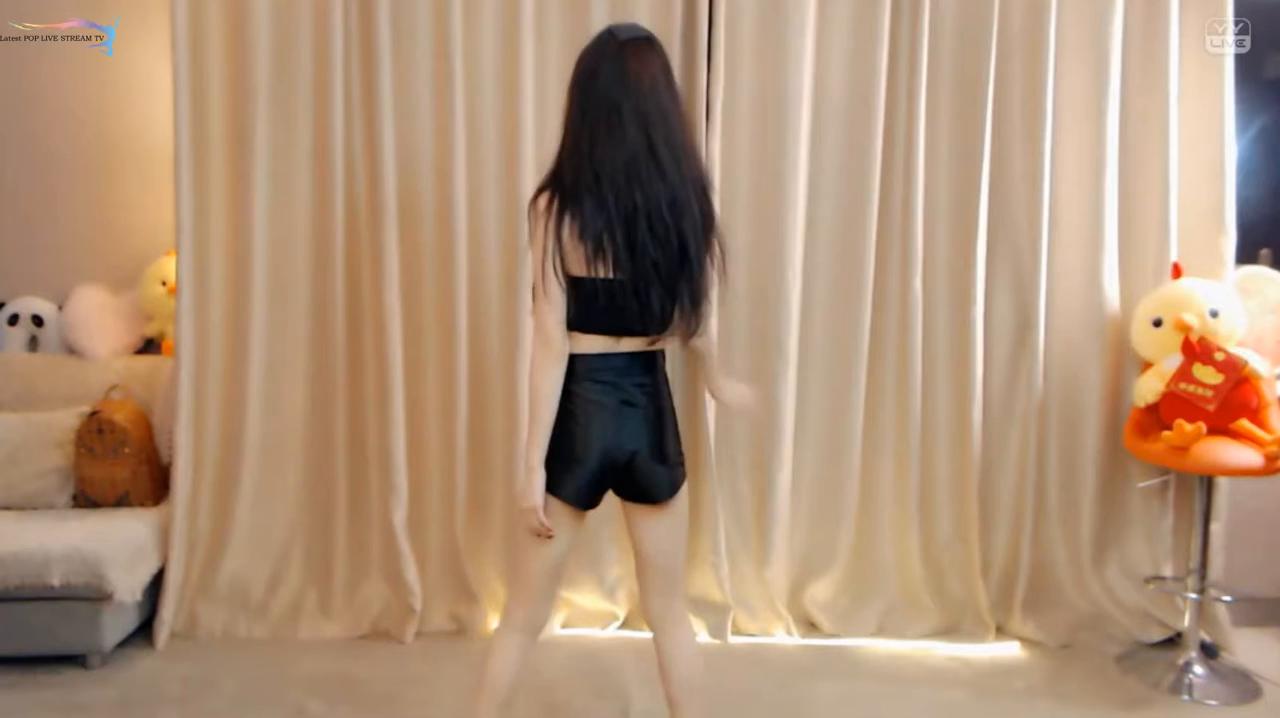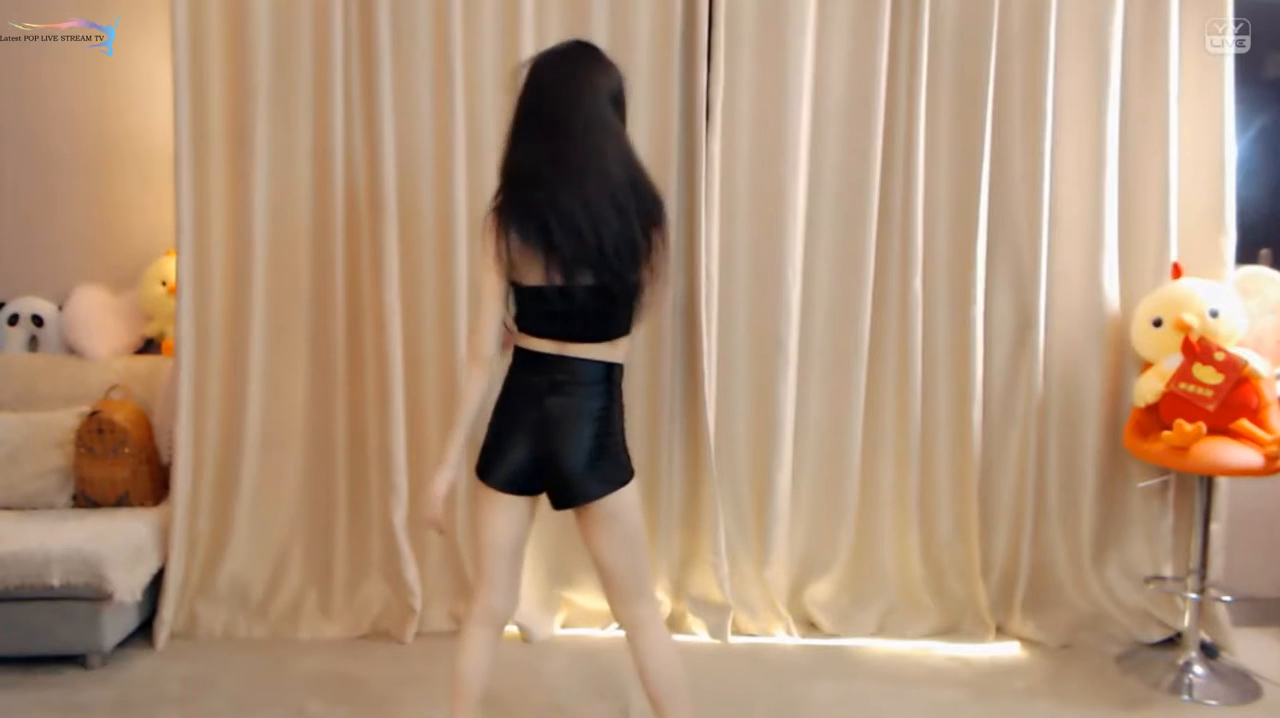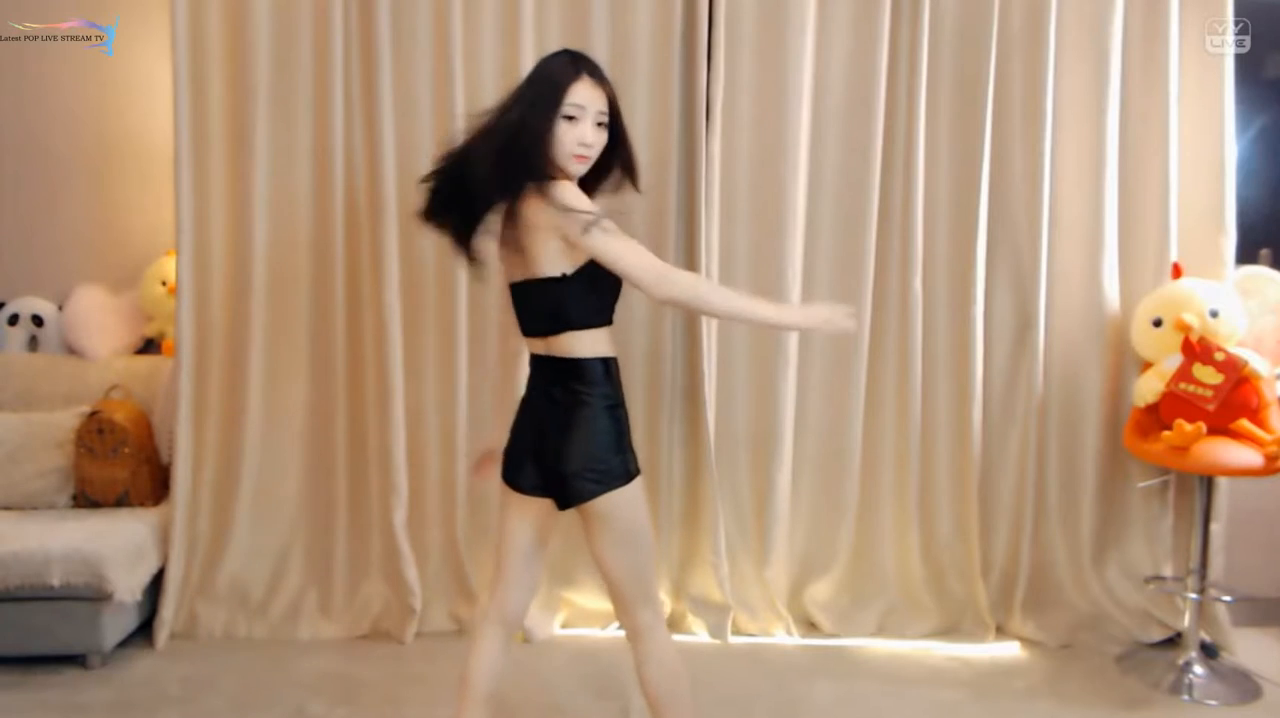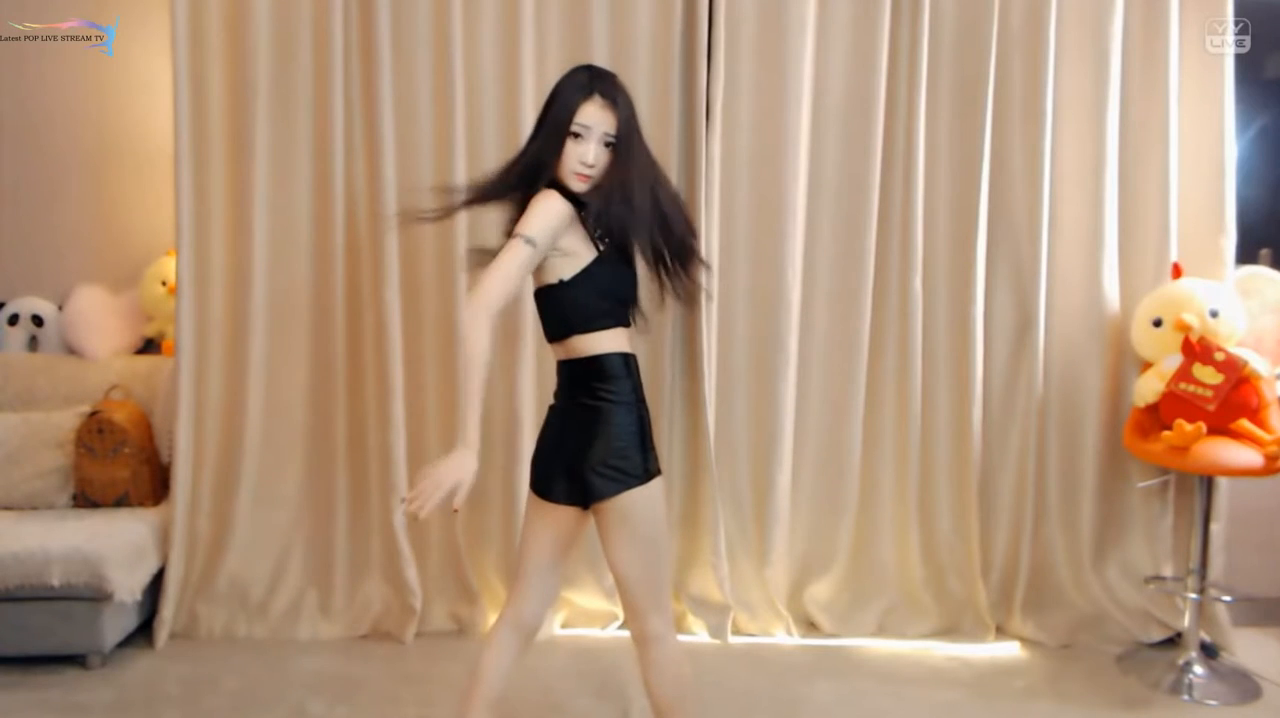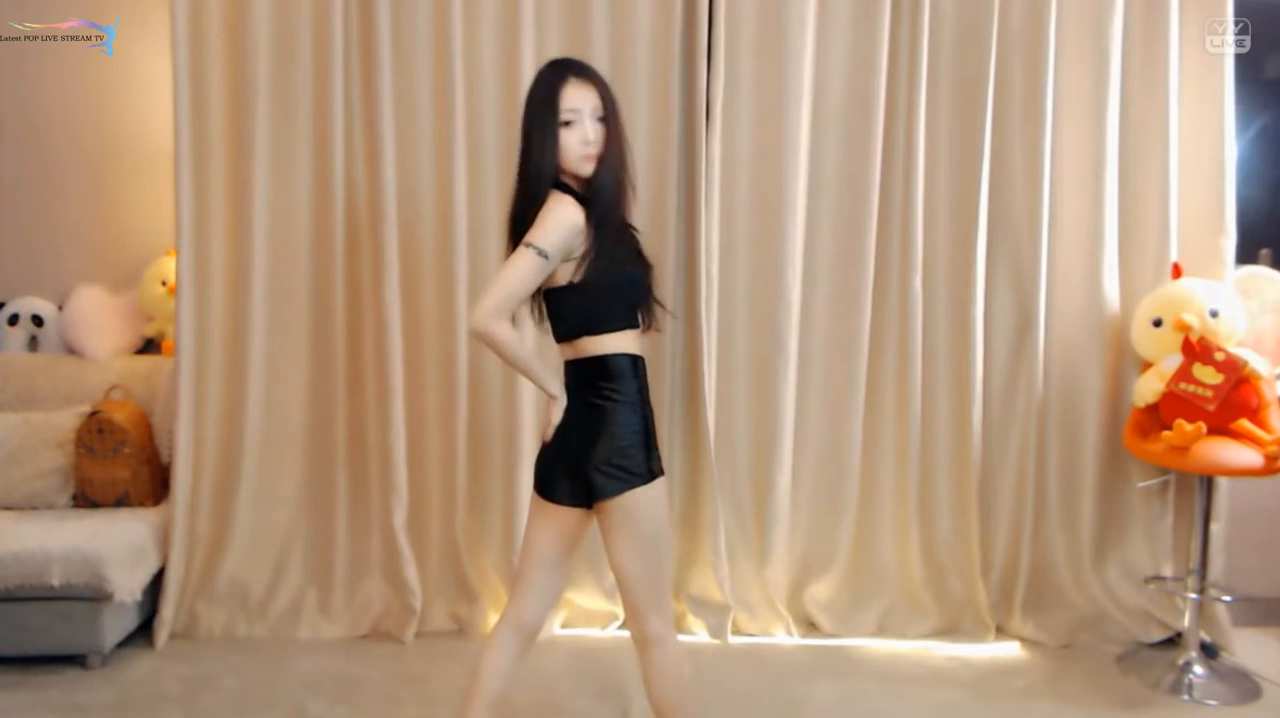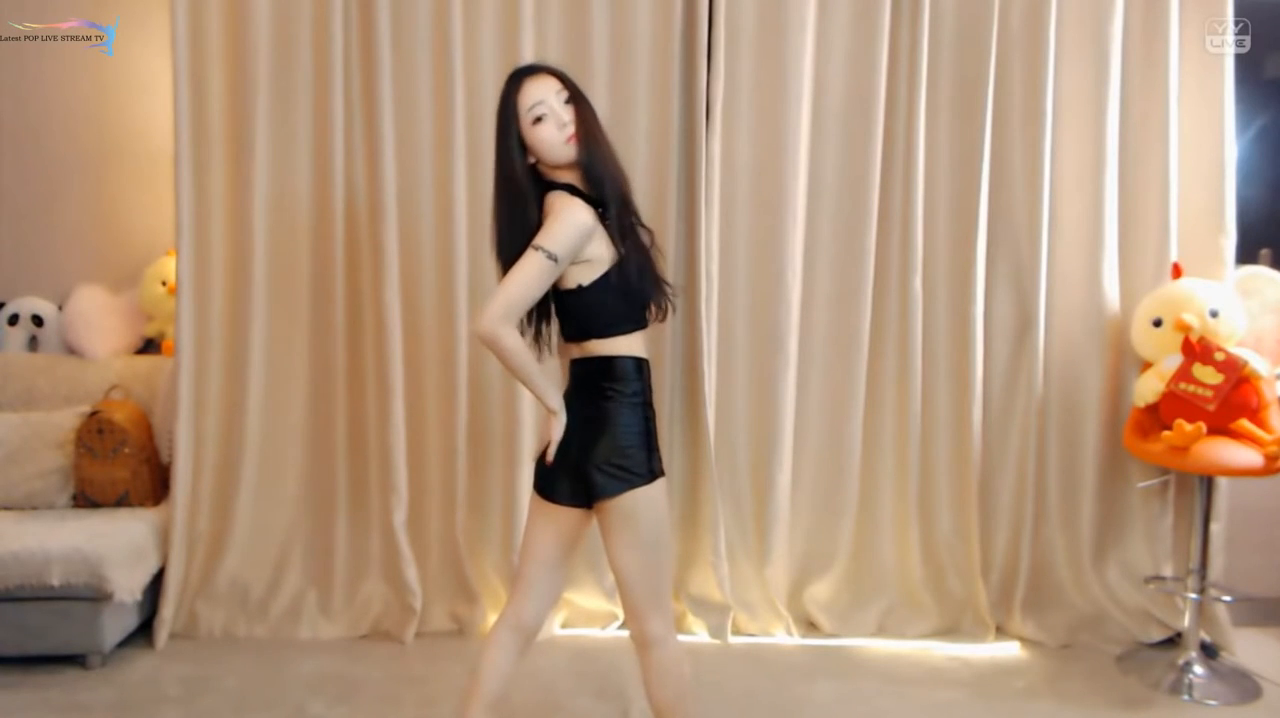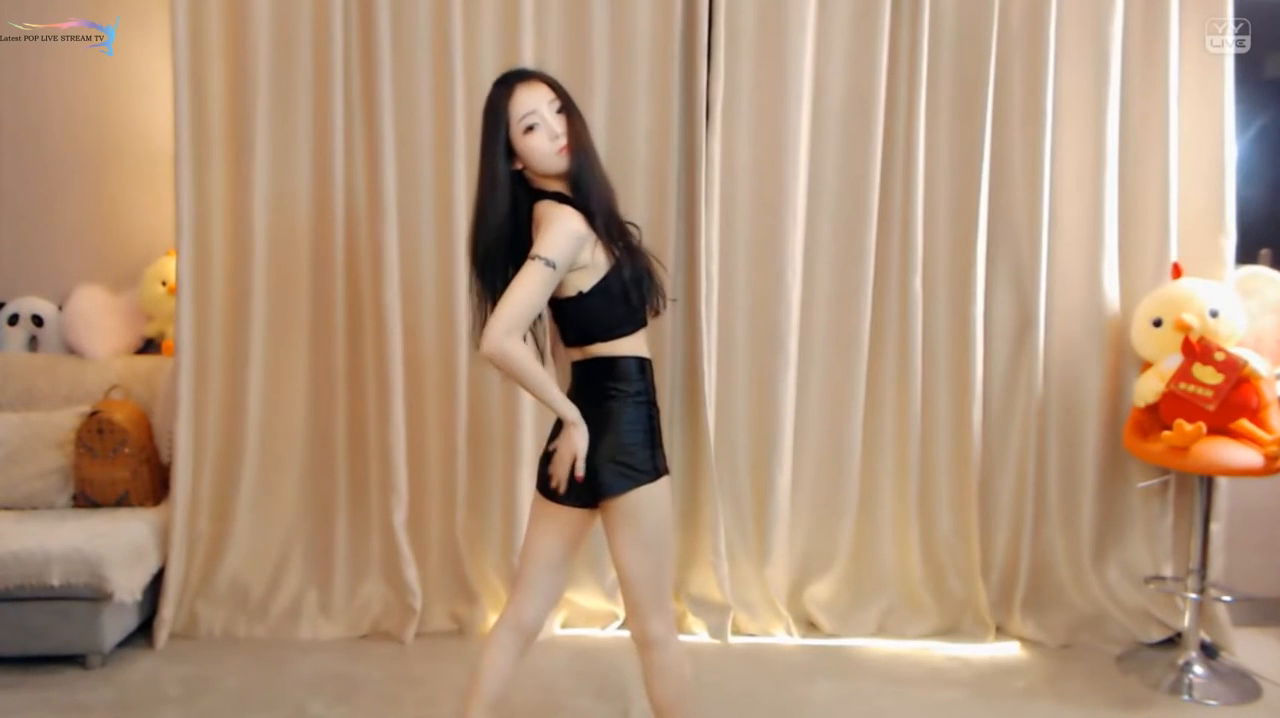
dt=0.3s
person 1, frame 1
left shoulder: (557, 206)
right shoulder: (686, 201)
left elbow: (551, 345)
right elbow: (695, 324)
left wrist: (533, 462)
right wrist: (713, 377)
left hip: (579, 414)
right hip: (648, 413)
left knee: (524, 613)
right knee: (669, 612)
person 1, frame 2
left shoulder: (508, 216)
right shoulder: (634, 210)
left elbow: (484, 349)
left wrist: (451, 458)
left hip: (518, 417)
right hip: (593, 421)
left knee: (488, 609)
right knee: (640, 611)
person 1, frame 3
left shoulder: (513, 211)
right shoulder: (554, 200)
right elbow: (663, 282)
right wrist: (787, 312)
left hip: (539, 414)
right hip: (586, 418)
left knee: (501, 610)
right knee: (643, 618)
person 1, frame 4
left shoulder: (583, 215)
right shoulder: (553, 207)
right elbow: (478, 312)
right wrist: (469, 445)
left hip: (575, 420)
right hip: (607, 419)
left knee: (521, 612)
right knee: (653, 623)
person 1, frame 5
left shoulder: (582, 210)
right shoulder: (564, 212)
right elbow: (486, 318)
right wrist: (554, 388)
left hip: (579, 425)
right hip: (613, 422)
left knee: (524, 612)
right knee: (654, 625)
person 1, frame 6
left shoulder: (581, 208)
right shoulder: (575, 215)
right elbow: (493, 324)
right wrist: (553, 404)
left hip: (581, 425)
right hip: (617, 423)
left knee: (522, 612)
right knee: (654, 626)
person 1, frame 7
left shoulder: (556, 215)
right shoulder: (566, 223)
right elbow: (499, 340)
right wrist: (573, 416)
left hip: (590, 421)
right hip: (619, 423)
left knee: (524, 611)
right knee: (654, 626)
